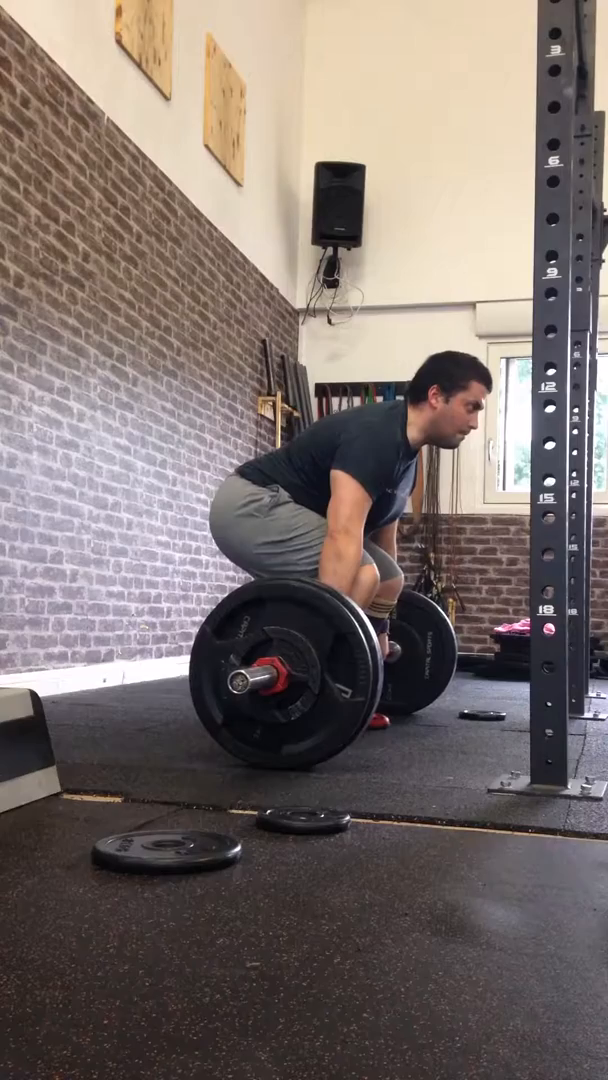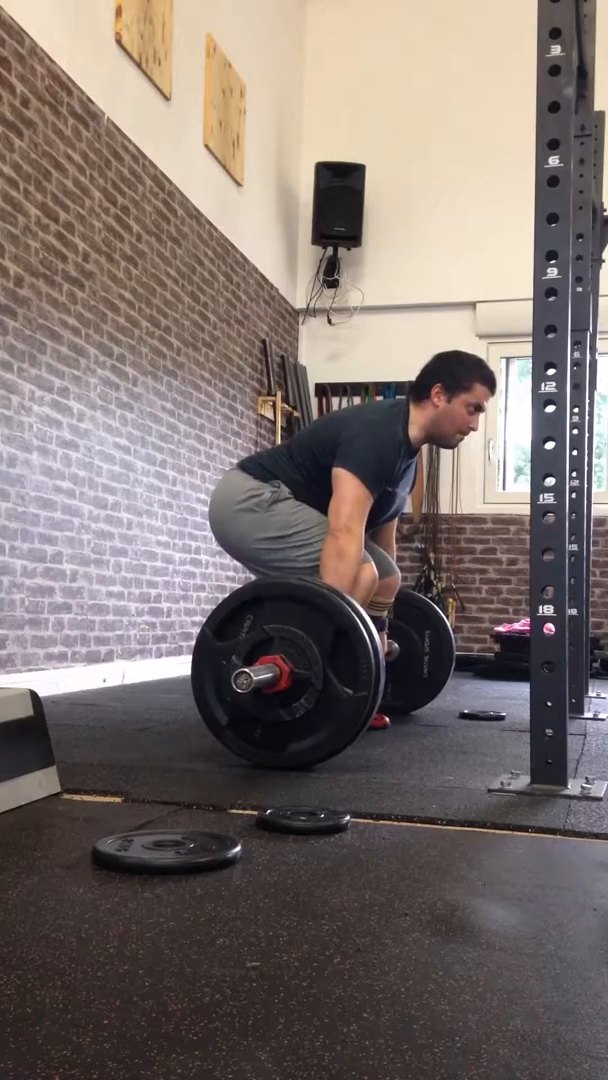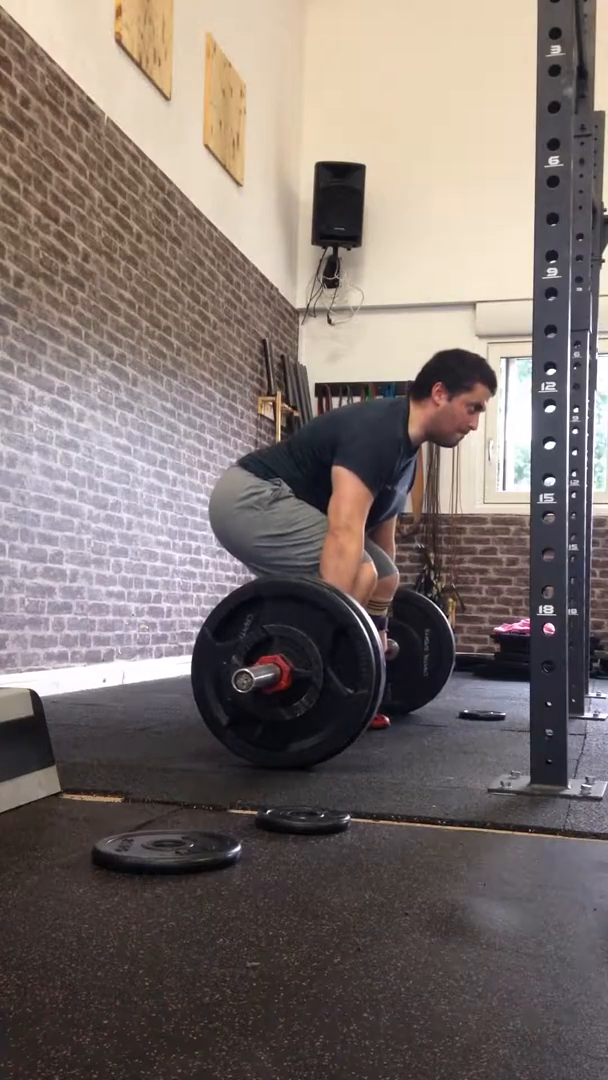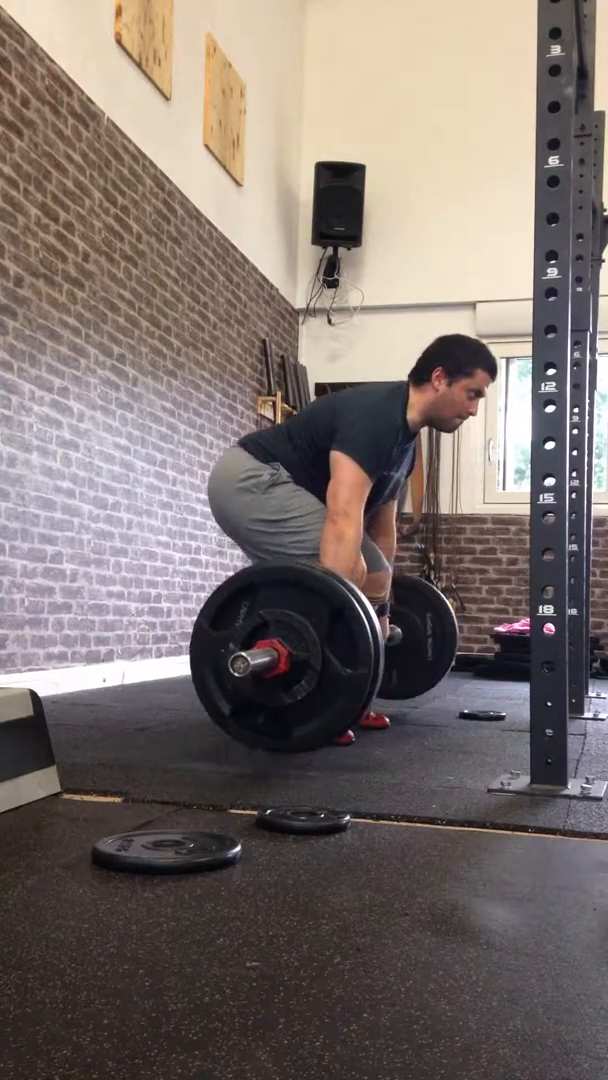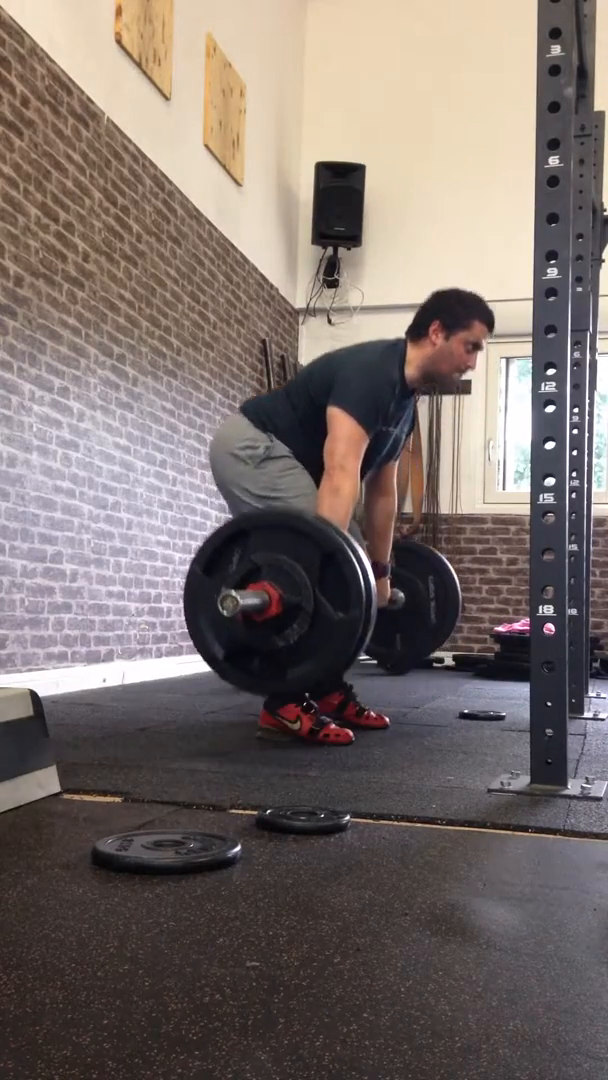
dt=0.4s
person 1, frame 1
left shoulder: (404, 452)
right shoulder: (375, 436)
left elbow: (382, 536)
right elbow: (344, 536)
left wrist: (379, 633)
left hip: (273, 511)
right hip: (250, 506)
left knee: (388, 580)
right knee: (358, 575)
person 1, frame 2
left shoulder: (404, 450)
right shoulder: (376, 434)
left elbow: (381, 536)
right elbow: (345, 534)
left wrist: (378, 630)
left hip: (274, 507)
right hip: (250, 500)
left knee: (385, 578)
right knee: (355, 574)
person 1, frame 3
left shoulder: (404, 449)
right shoulder: (376, 432)
left elbow: (381, 537)
right elbow: (344, 534)
left wrist: (378, 628)
left hip: (269, 503)
right hip: (249, 498)
left knee: (384, 577)
right knee: (355, 574)
person 1, frame 4
left shoulder: (403, 434)
right shoulder: (376, 417)
left elbow: (381, 526)
right elbow: (344, 520)
left wrist: (381, 610)
left hip: (274, 487)
right hip: (249, 480)
left knee: (374, 573)
right knee: (347, 569)
person 1, frame 5
left shoulder: (403, 396)
right shoulder: (371, 373)
left elbow: (382, 490)
right elbow: (341, 474)
left wrist: (381, 570)
left hip: (282, 457)
right hip: (251, 447)
left ankle: (329, 692)
right ankle: (284, 705)
